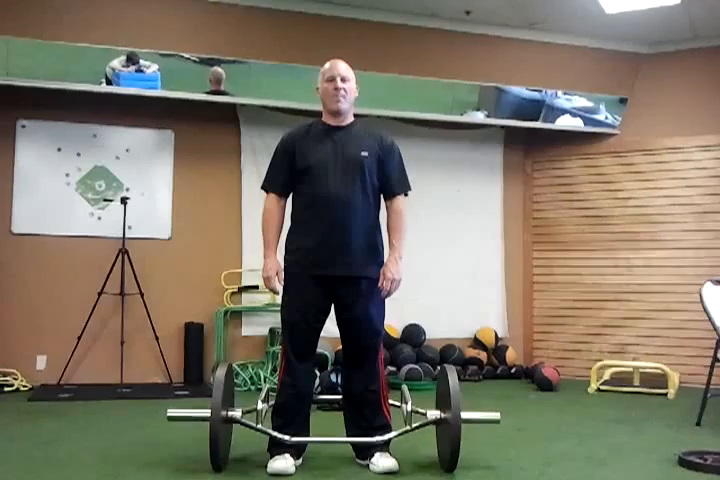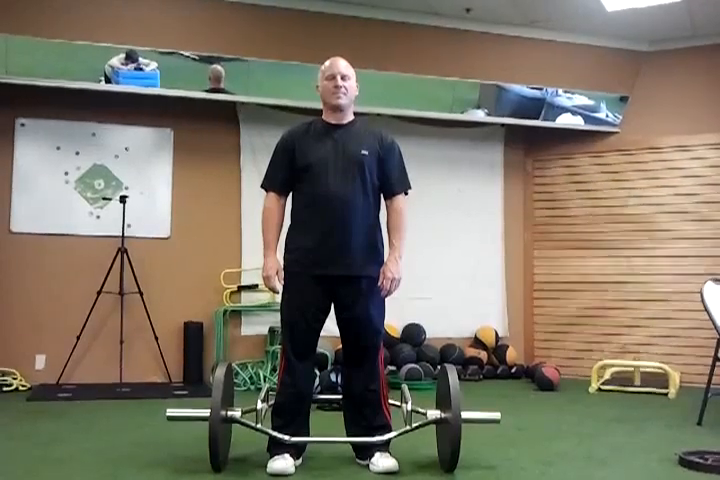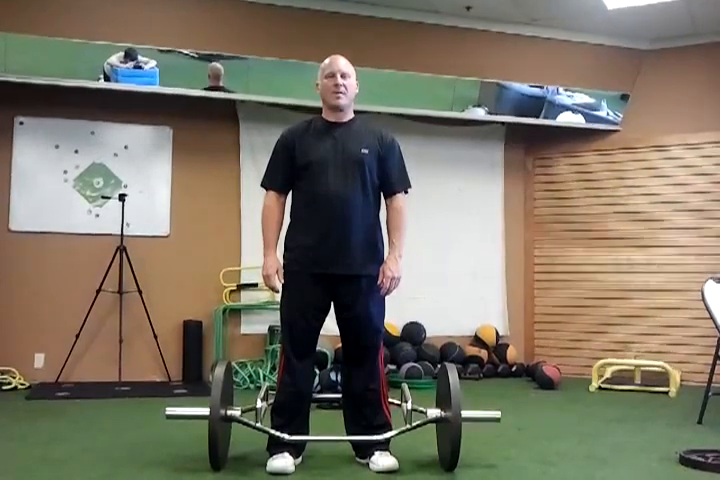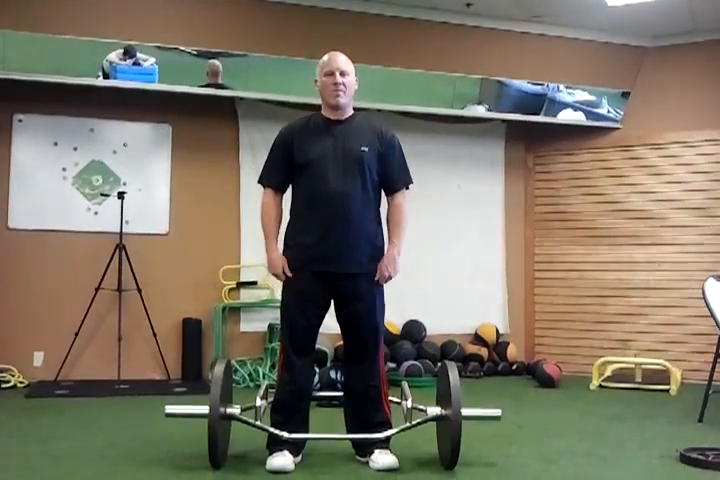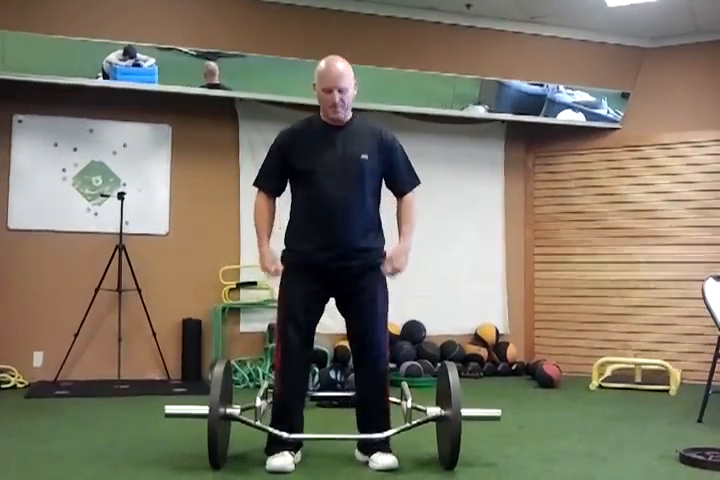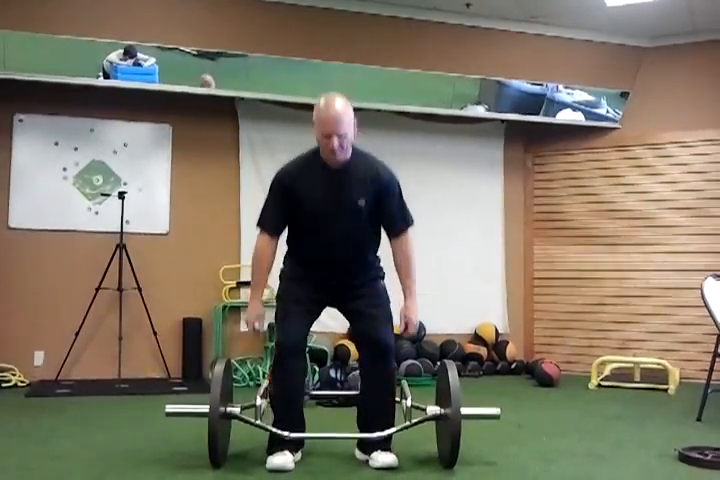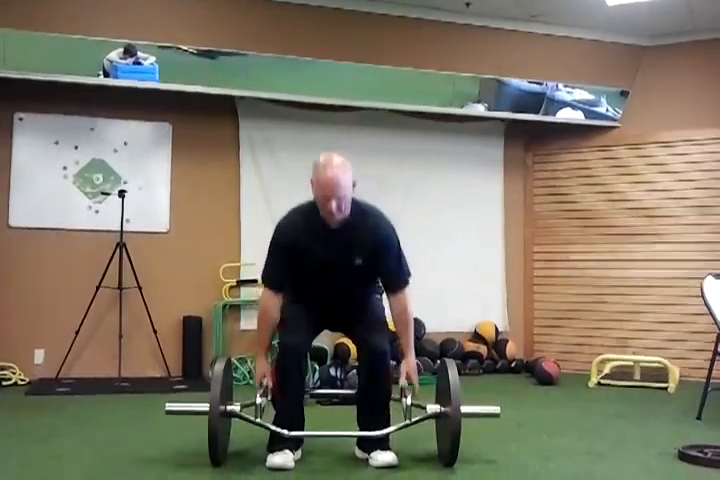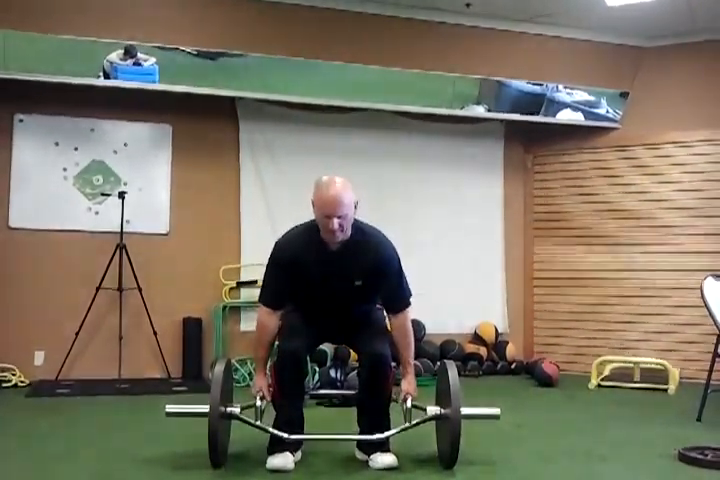
dt=0.3s
person 1, frame 1
left shoulder: (379, 144)
right shoulder: (295, 141)
left elbow: (396, 201)
right elbow: (275, 199)
left wrist: (395, 257)
right wrist: (270, 254)
left hip: (363, 269)
right hip: (305, 268)
left knee: (365, 356)
right knee: (296, 355)
left ankle: (372, 444)
right ankle: (286, 445)
person 1, frame 2
left shoulder: (380, 142)
right shoulder: (295, 140)
left elbow: (396, 201)
right elbow: (275, 198)
left wrist: (395, 256)
right wrist: (270, 254)
left hip: (363, 269)
right hip: (304, 268)
left knee: (366, 356)
right knee: (296, 355)
left ankle: (372, 445)
person 1, frame 3
left shoulder: (380, 140)
right shoulder: (295, 138)
left elbow: (396, 200)
right elbow: (274, 196)
left wrist: (395, 256)
right wrist: (269, 253)
left hip: (363, 267)
right hip: (304, 267)
left knee: (365, 355)
right knee: (296, 354)
left ankle: (372, 444)
right ankle: (285, 444)
person 1, frame 4
left shoulder: (379, 136)
right shoulder: (294, 134)
left elbow: (398, 195)
right elbow: (271, 192)
left wrist: (394, 249)
right wrist: (272, 246)
left hip: (362, 267)
right hip: (304, 265)
left knee: (365, 355)
right knee: (296, 352)
left ankle: (372, 442)
right ankle: (285, 443)
person 1, frame 5
left shoulder: (379, 139)
right shoulder: (293, 138)
left elbow: (406, 192)
right elbow: (265, 193)
left wrist: (404, 243)
right wrist: (264, 246)
left hip: (364, 265)
right hip: (304, 265)
left knee: (372, 350)
right knee: (293, 348)
left ankle: (374, 443)
right ankle: (284, 443)
person 1, frame 6
left shoulder: (377, 175)
right shoulder: (292, 175)
left elbow: (400, 238)
right elbow: (267, 237)
left wrist: (410, 299)
right wrist: (255, 299)
left hip: (362, 279)
right hip: (303, 279)
left knee: (380, 343)
right knee: (288, 344)
left ankle: (375, 442)
right ankle: (285, 443)
person 1, frame 7
left shoulder: (377, 227)
right shoulder: (292, 227)
left elbow: (398, 293)
right elbow: (272, 293)
left wrist: (409, 355)
right wrist: (262, 356)
left hip: (360, 303)
right hip: (305, 302)
left knee: (378, 350)
right knee: (289, 349)
left ankle: (374, 441)
right ankle: (285, 441)
person 1, frame 8
left shoulder: (379, 248)
right shoulder: (290, 246)
left elbow: (399, 313)
right elbow: (270, 311)
left wrist: (408, 373)
right wrist: (259, 372)
left hip: (361, 316)
right hip: (306, 314)
left knee: (378, 356)
right knee: (288, 352)
left ankle: (373, 442)
right ankle: (285, 443)
